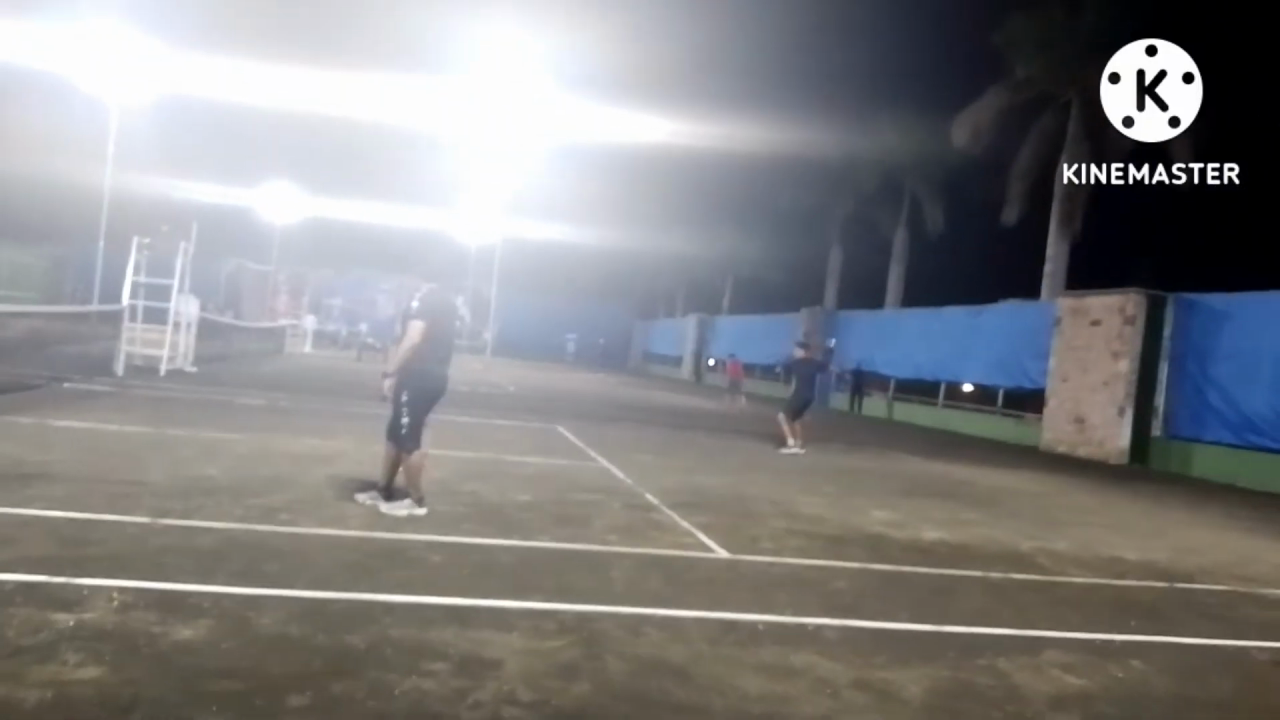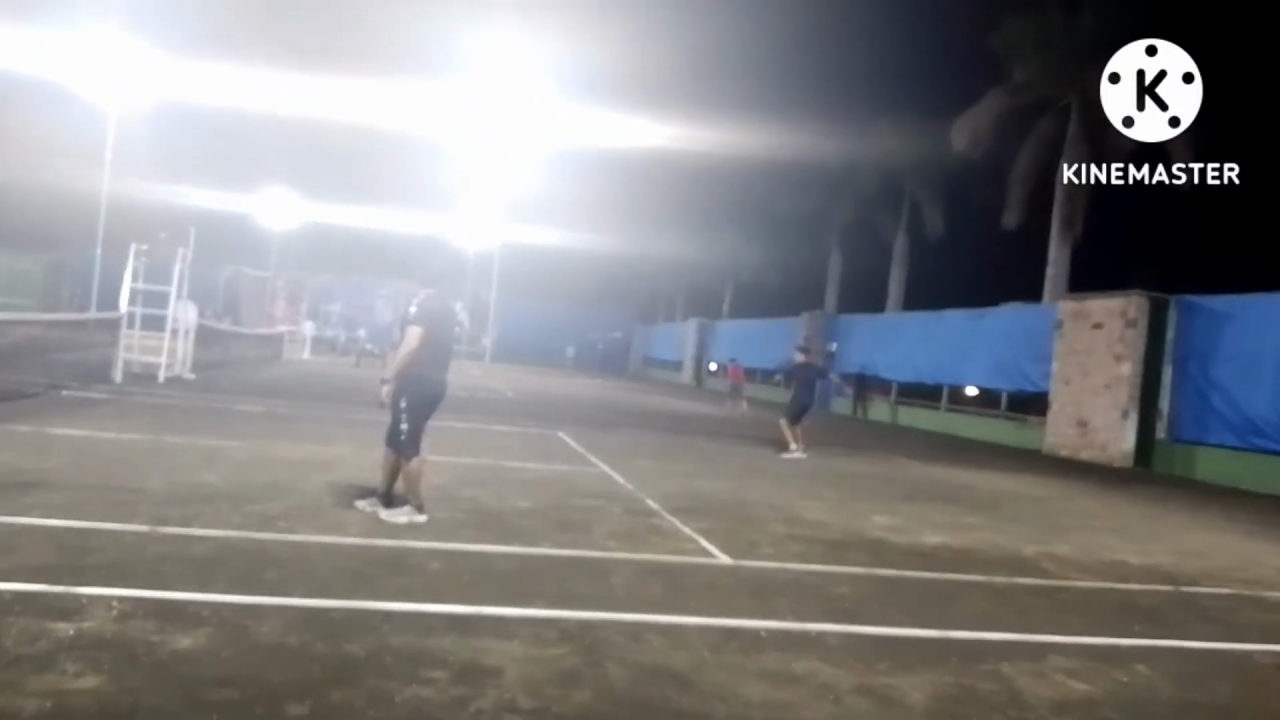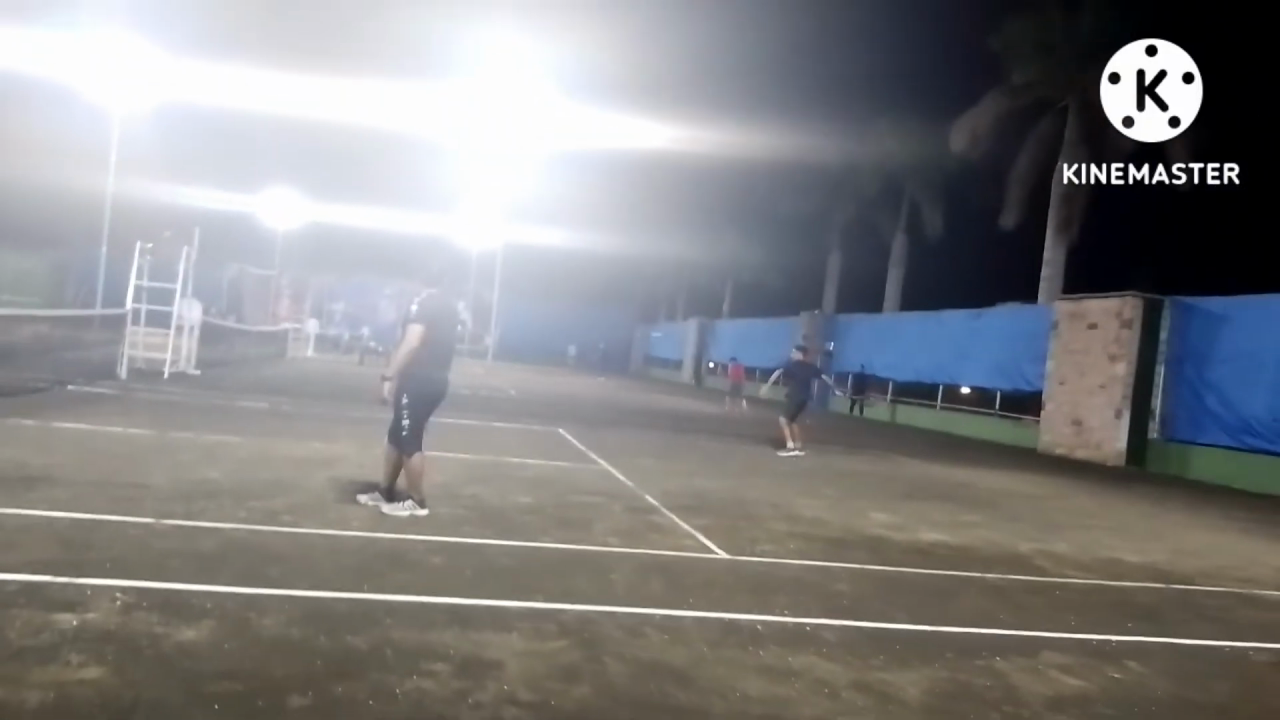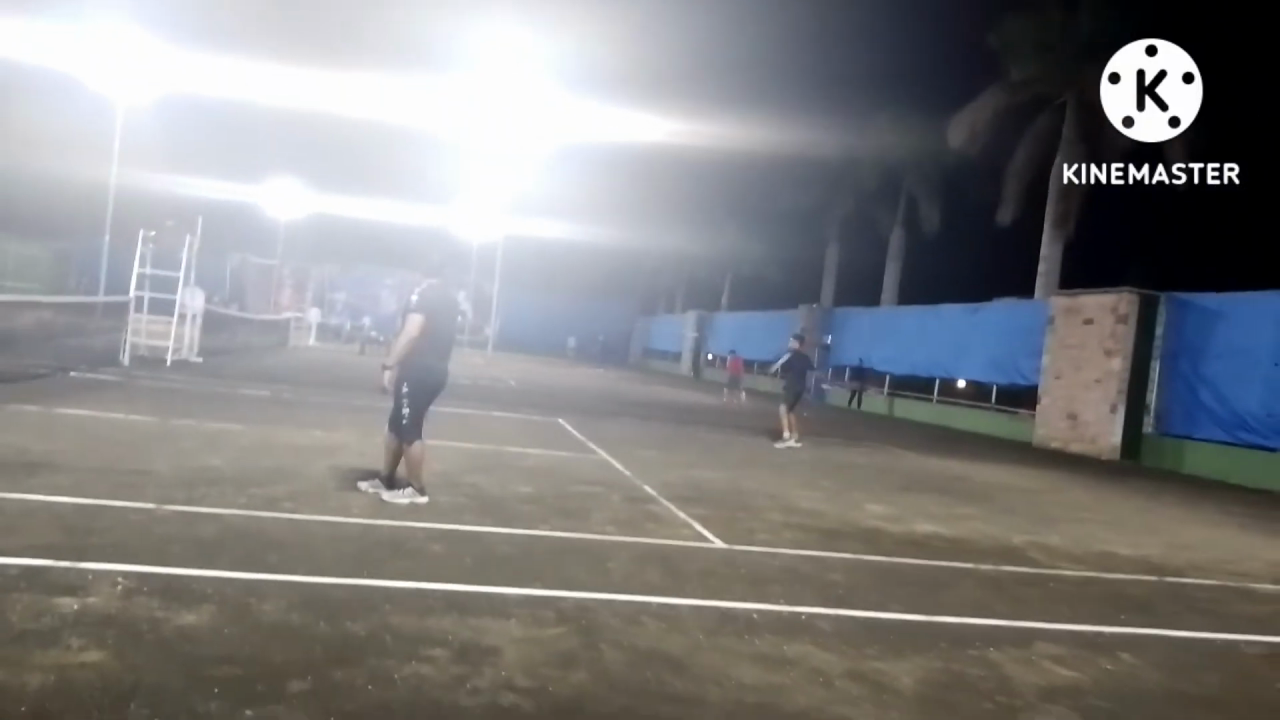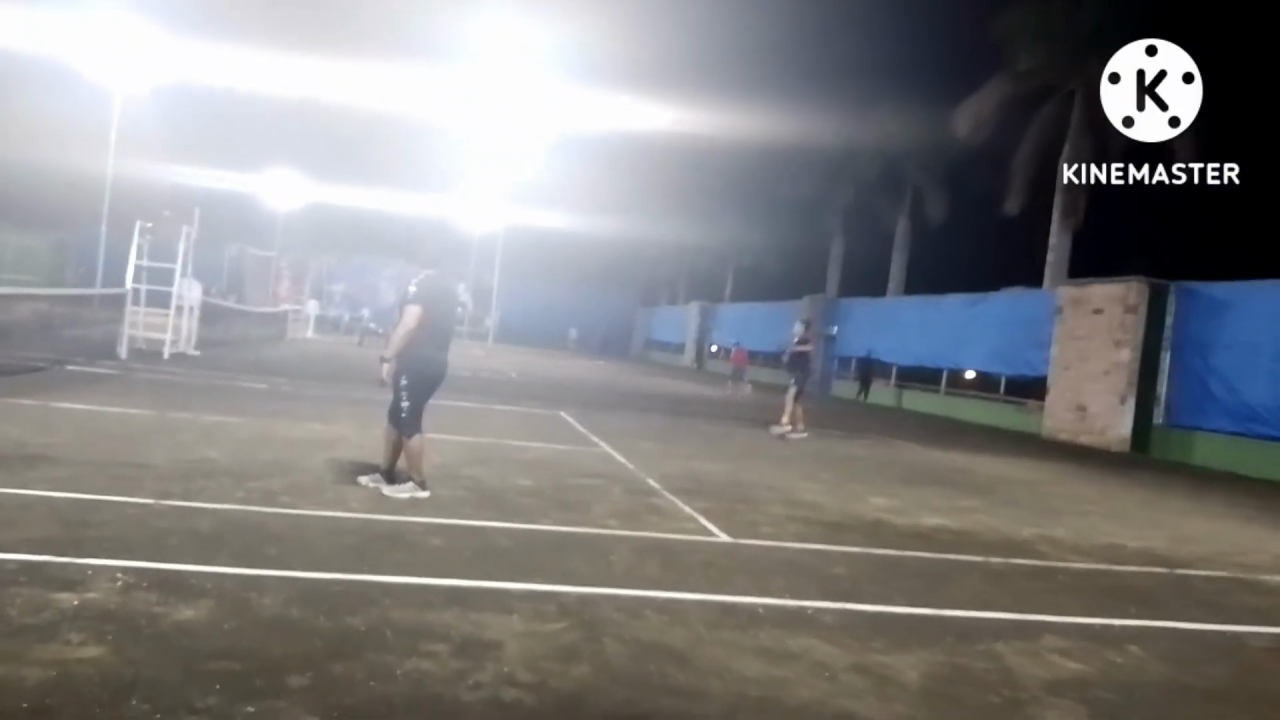
dt=0.1s
person 1, frame 1
left shoulder: (425, 298)
right shoulder: (446, 302)
left elbow: (412, 339)
left wrist: (390, 372)
left hip: (418, 378)
right hip: (433, 376)
left knee: (408, 440)
right knee: (395, 435)
left ankle: (415, 500)
right ankle: (384, 490)
person 1, frame 2
left shoulder: (423, 304)
right shoulder: (444, 308)
left elbow: (410, 345)
left wrist: (388, 378)
left hip: (417, 384)
right hip: (432, 383)
left knee: (407, 446)
right knee: (394, 441)
left ankle: (414, 507)
right ankle: (384, 497)
person 1, frame 3
left shoulder: (424, 303)
right shoulder: (448, 307)
left elbow: (411, 343)
left wrist: (389, 376)
left hip: (418, 383)
right hip: (435, 382)
left knee: (409, 442)
right knee: (396, 437)
left ankle: (416, 502)
right ankle: (386, 492)
person 1, frame 4
left shoulder: (424, 293)
right shoulder: (448, 297)
left elbow: (411, 332)
left wrist: (389, 365)
left hip: (418, 372)
right hip: (434, 371)
left knee: (409, 430)
right knee: (396, 425)
left ankle: (416, 489)
right ankle: (386, 479)
person 1, frame 5
left shoulder: (422, 284)
right shoulder: (448, 288)
left elbow: (409, 324)
left wrist: (388, 358)
left hip: (417, 363)
right hip: (434, 362)
left knee: (409, 423)
right knee: (396, 417)
left ankle: (417, 483)
right ankle: (386, 473)
